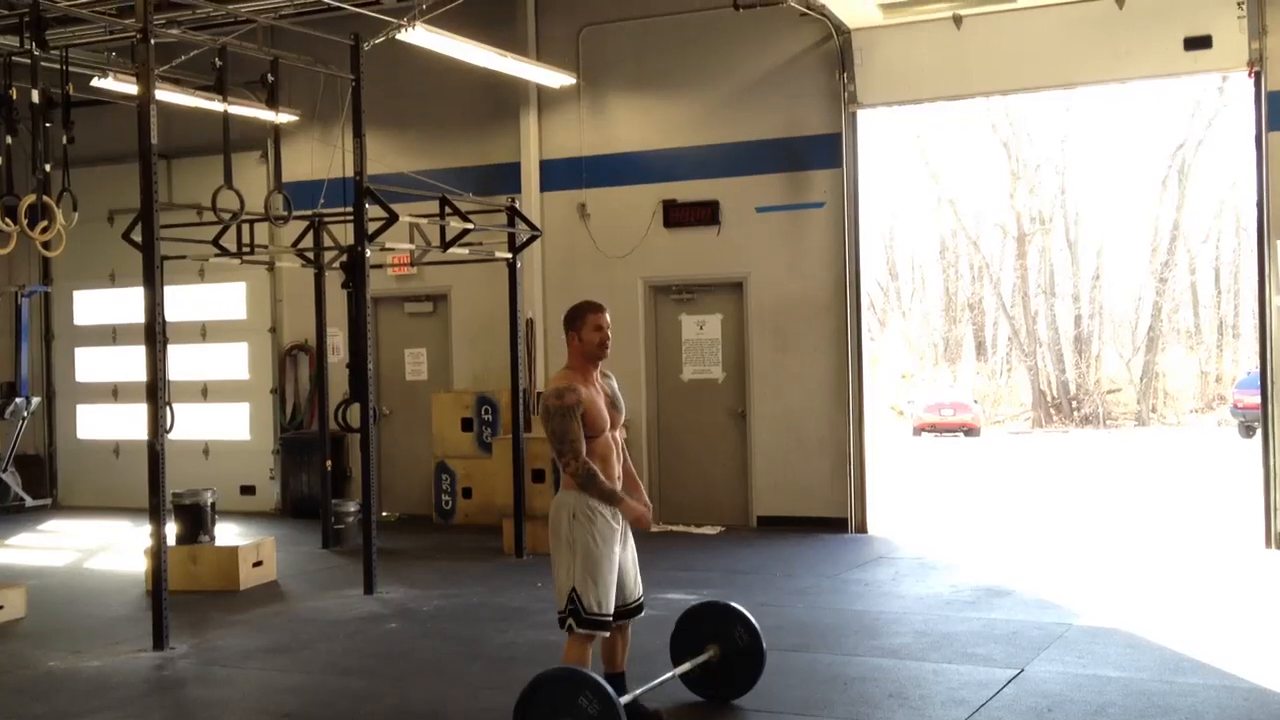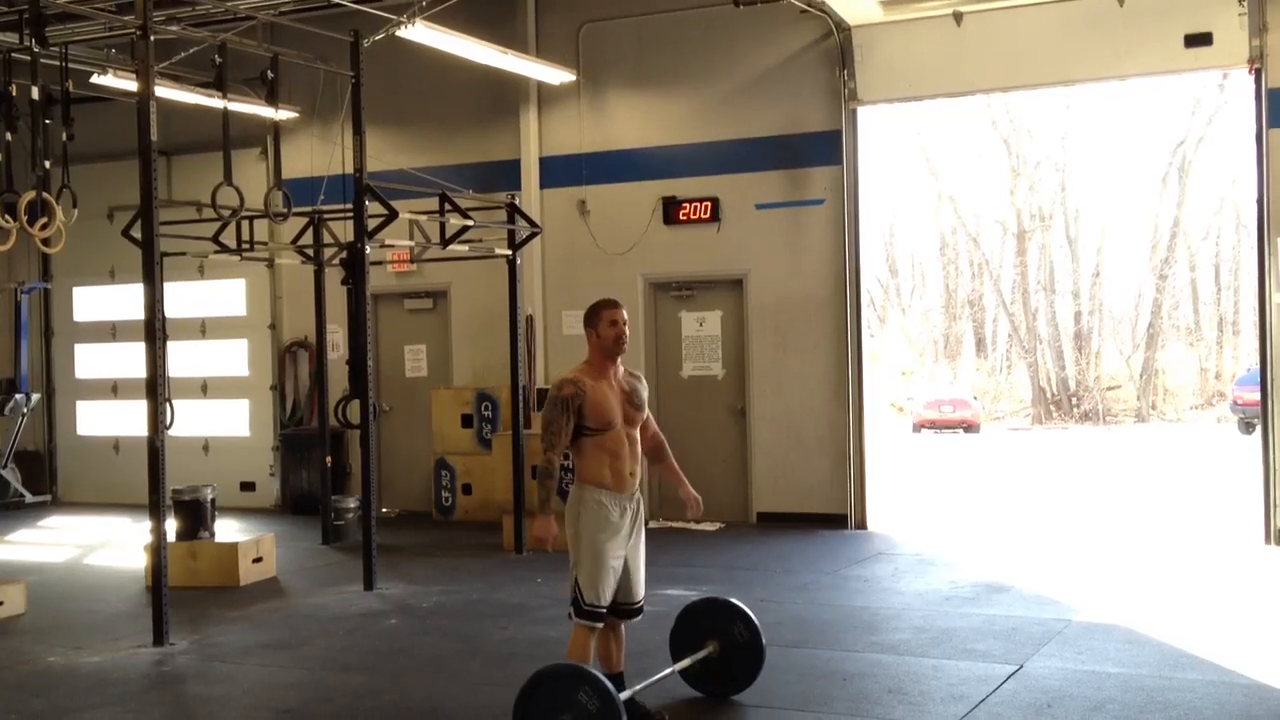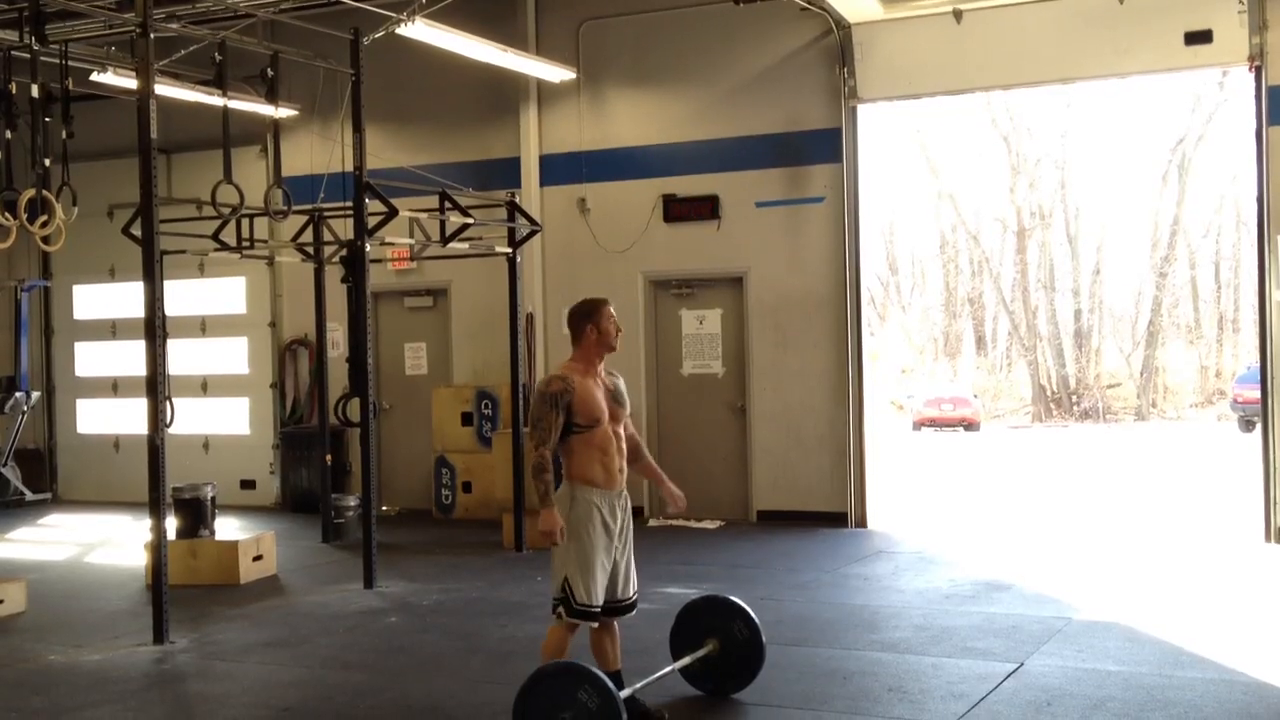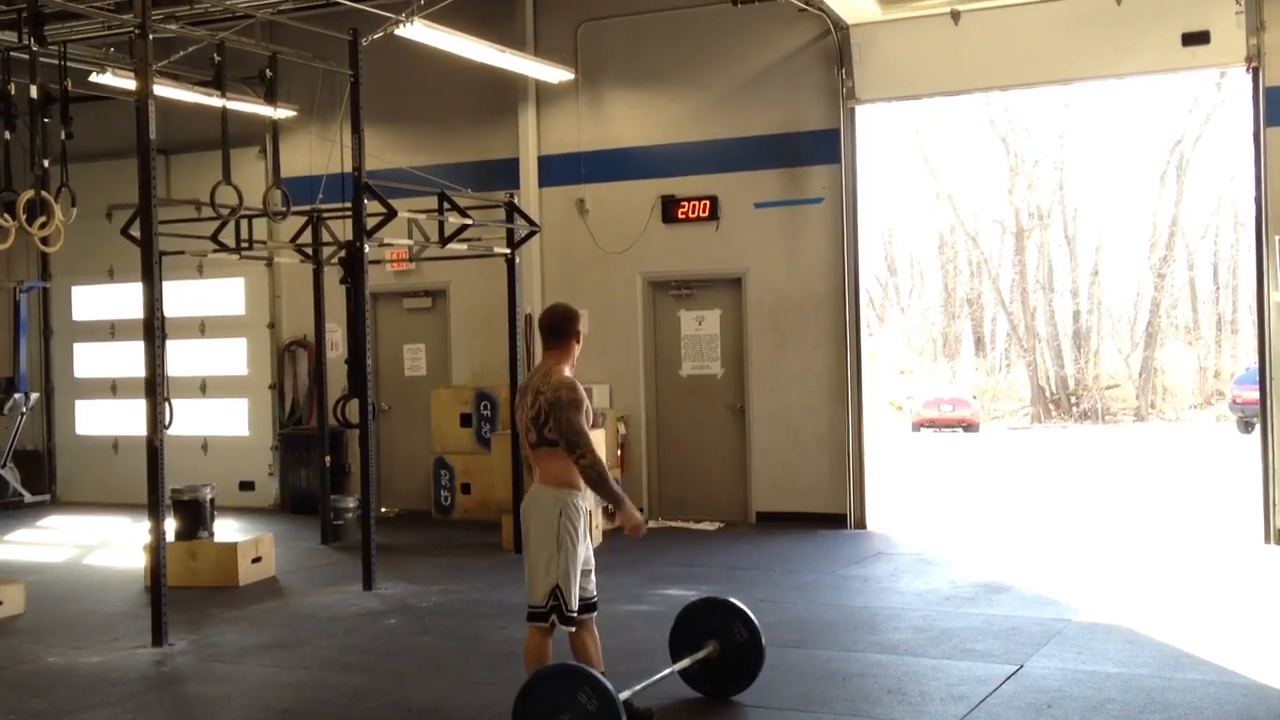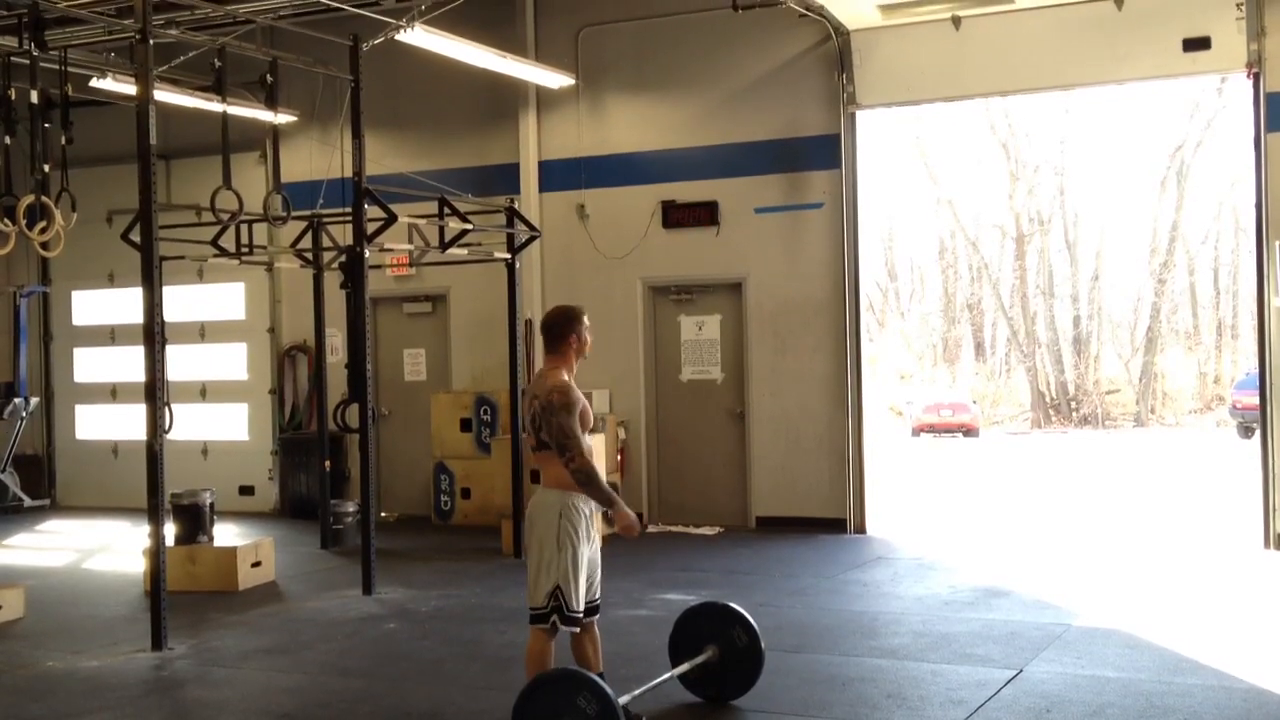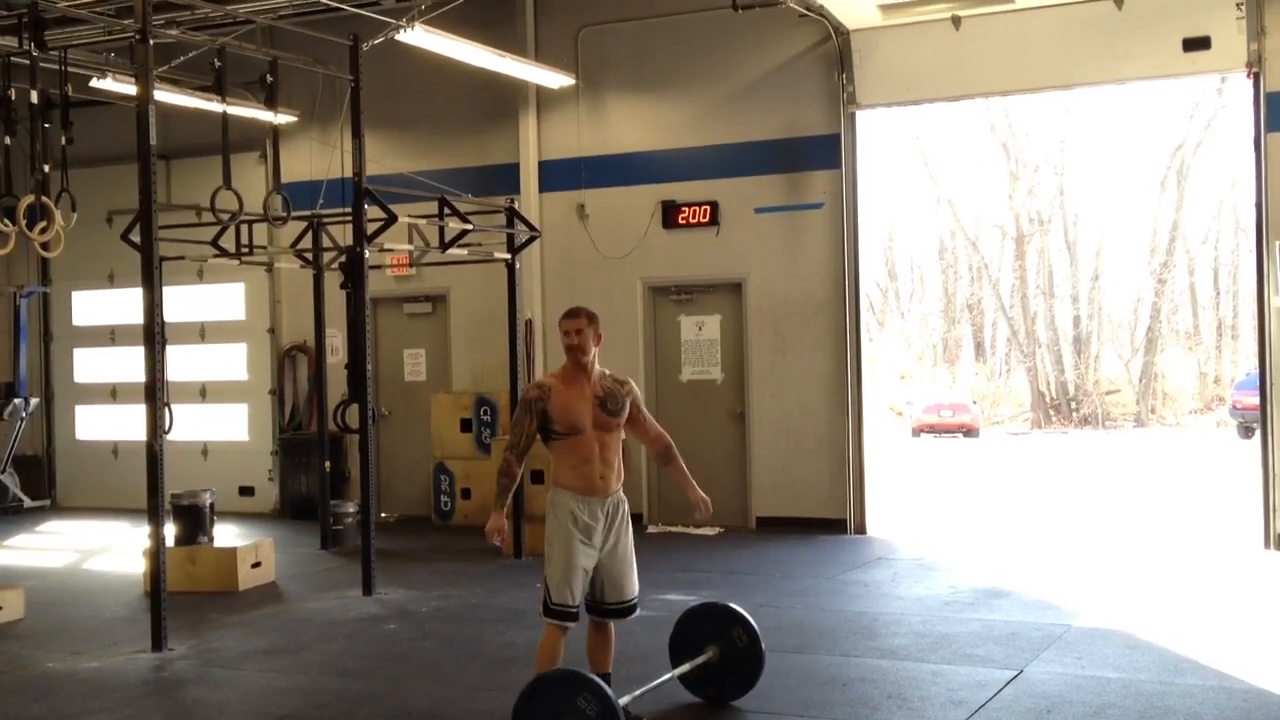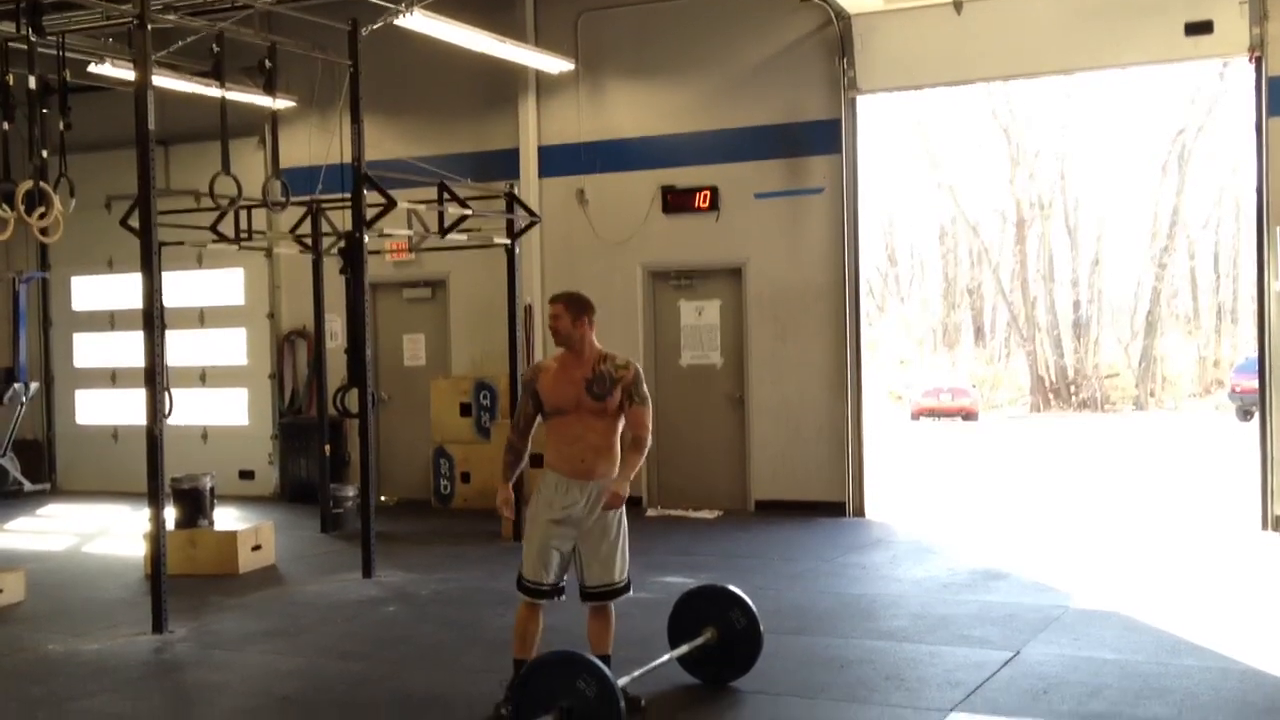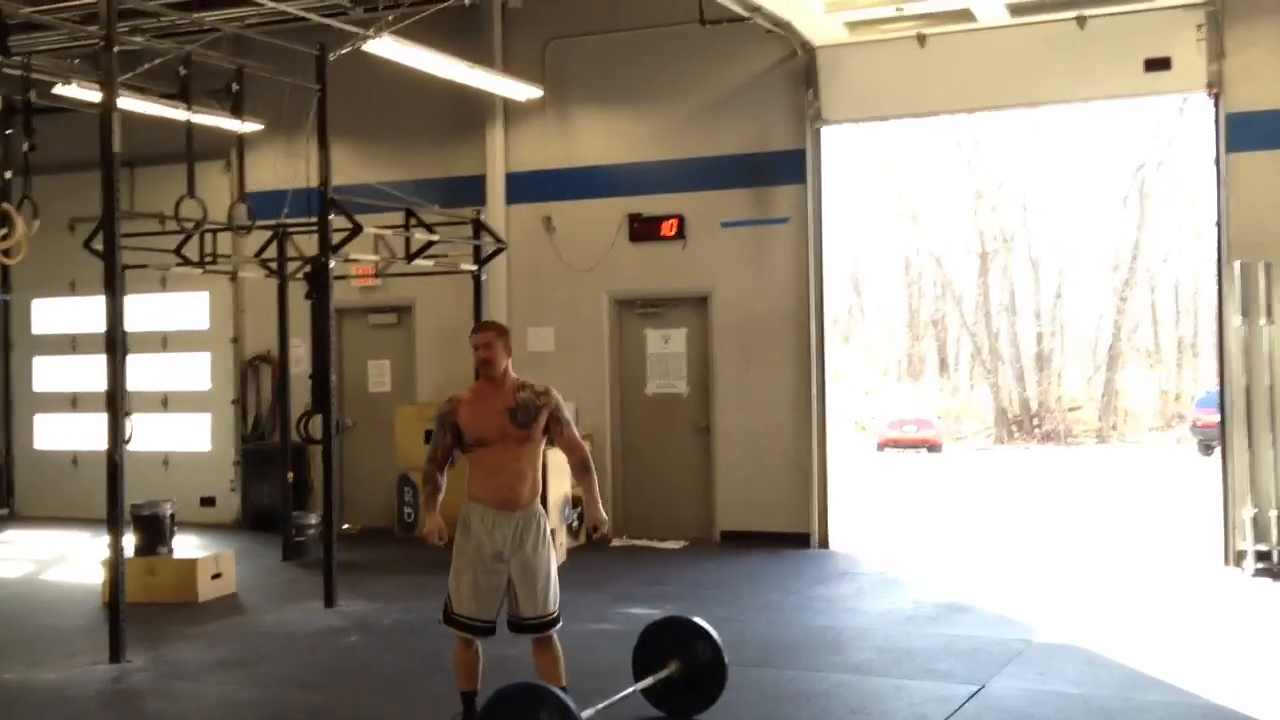
dt=0.5s
person 1, frame 1
left shoulder: (607, 380)
right shoulder: (564, 392)
right elbow: (575, 462)
left wrist: (637, 490)
right wrist: (624, 503)
left hip: (613, 510)
right hip: (583, 512)
left knee: (625, 611)
right knee: (587, 624)
person 1, frame 2
left shoulder: (635, 382)
right shoulder: (572, 388)
left elbow: (651, 439)
right elbow: (550, 454)
left wrist: (683, 486)
right wrist: (544, 515)
left hip: (632, 505)
right hip: (595, 506)
left knee: (617, 612)
right knee: (589, 615)
person 1, frame 3
left shoulder: (614, 381)
right shoulder: (559, 385)
right elbow: (541, 451)
left wrist: (663, 483)
right wrist: (547, 508)
left hip: (619, 503)
right hip: (584, 503)
left knee: (610, 610)
right knee: (573, 612)
person 1, frame 4
left shoulder: (534, 382)
right shoulder: (563, 388)
right elbow: (584, 457)
right wrist: (623, 507)
left hip: (562, 502)
right hip: (558, 505)
left knee: (582, 610)
right knee: (546, 616)
person 1, frame 5
left shoulder: (546, 384)
right shoulder: (560, 390)
right elbow: (576, 461)
right wrist: (617, 507)
left hip: (576, 507)
right hip: (562, 508)
left knee: (585, 614)
right knee: (550, 619)
person 1, frame 6
left shoulder: (621, 389)
right shoulder: (542, 393)
left elbow: (657, 441)
right elbow: (514, 454)
left wrist: (691, 488)
right wrist: (499, 511)
left hip: (614, 508)
right hip: (569, 510)
left knee: (606, 614)
right knee: (560, 618)
person 1, frame 7
left shoulder: (624, 372)
right shoulder: (539, 374)
left elbow: (640, 435)
right elbow: (520, 433)
left wrist: (624, 480)
right wrist: (506, 483)
left hip: (603, 493)
right hip: (554, 491)
left knee: (602, 596)
right knee: (534, 593)
right ankle: (518, 684)
person 1, frame 8
left shoulder: (543, 399)
right shoulder: (457, 407)
left elbow: (578, 452)
right elbow: (435, 464)
left wrist: (593, 501)
right wrist: (431, 511)
left hip: (530, 522)
right hip: (480, 523)
left knee: (544, 627)
right knee: (468, 628)
